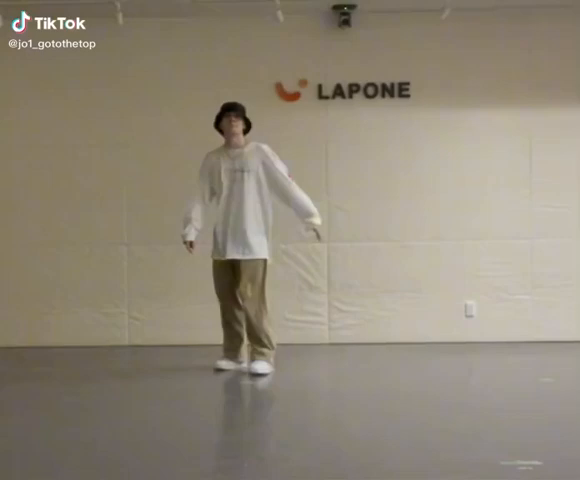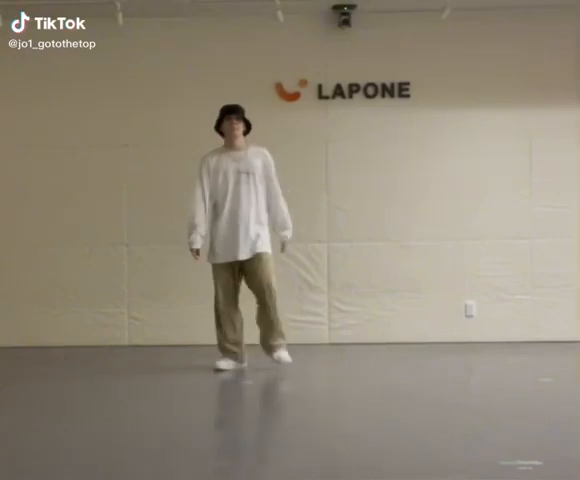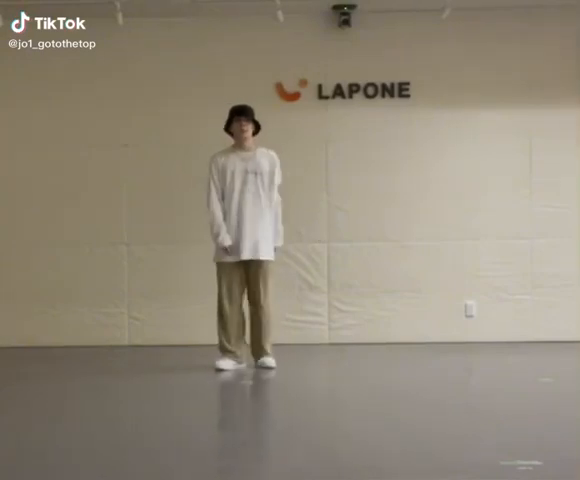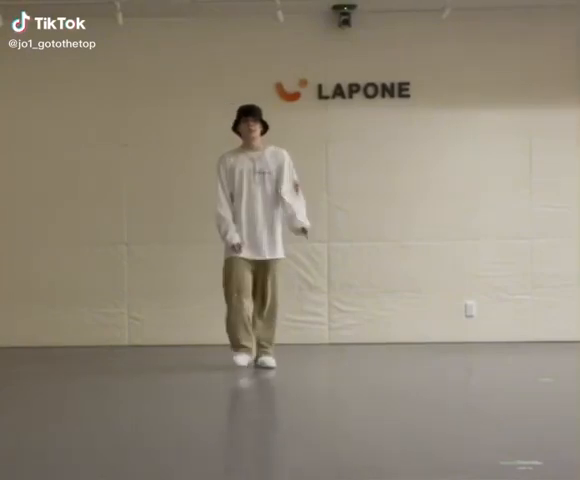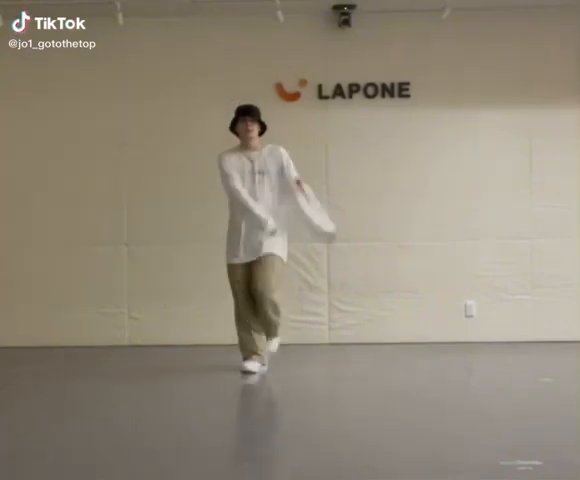
dt=0.3s
person 1, frame 1
left shoulder: (261, 153)
right shoulder: (212, 159)
left elbow: (286, 186)
right elbow: (202, 198)
left wrist: (311, 215)
right wrist: (190, 230)
left hip: (253, 241)
right hip: (223, 242)
left knee: (251, 299)
right knee: (228, 300)
left ankle: (262, 356)
right ankle: (234, 354)
person 1, frame 2
left shoulder: (261, 156)
right shoulder: (210, 161)
left elbow: (273, 195)
right elbow: (201, 200)
left wrist: (284, 229)
right wrist: (196, 236)
left hip: (256, 238)
right hip: (223, 242)
left knee: (266, 289)
right knee: (225, 301)
left ankle: (275, 345)
right ankle: (232, 354)
person 1, frame 3
left shoulder: (270, 158)
right shoulder: (219, 161)
left elbow: (274, 200)
right elbow: (214, 202)
left wrist: (277, 235)
right wrist: (222, 236)
left hip: (261, 241)
right hip: (229, 242)
left knee: (261, 301)
right knee: (229, 301)
left ankle: (263, 352)
right ankle: (232, 354)
person 1, frame 4
left shoulder: (279, 156)
right shoulder: (227, 160)
left elbow: (290, 193)
right elbow: (223, 202)
left wrist: (299, 220)
right wrist: (230, 234)
left hip: (269, 242)
right hip: (240, 242)
left knee: (267, 300)
right knee: (237, 294)
left ankle: (264, 351)
right ankle: (243, 348)
person 1, frame 5
left shoulder: (277, 154)
right shoulder: (228, 159)
left elbow: (295, 187)
right elbow: (238, 194)
right wrist: (262, 220)
left hip: (271, 240)
right hip: (243, 238)
left knee: (266, 292)
right knee: (247, 305)
left ankle: (272, 331)
right ankle: (254, 355)
